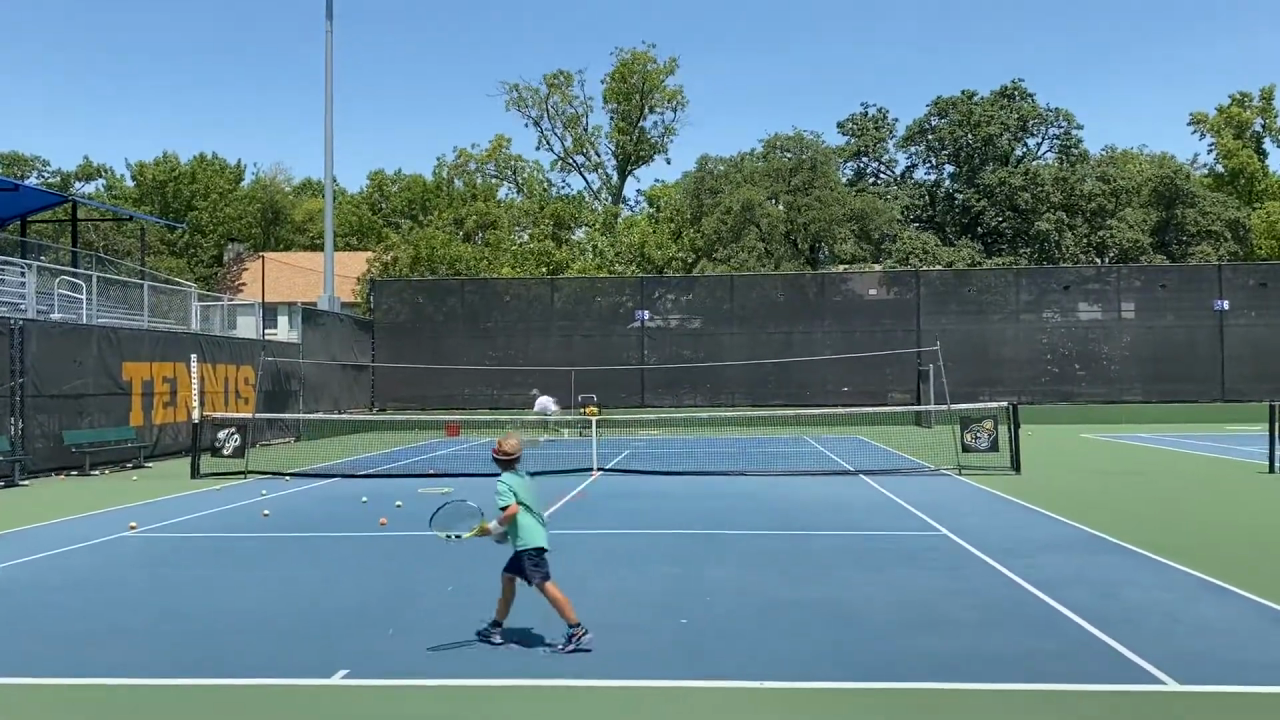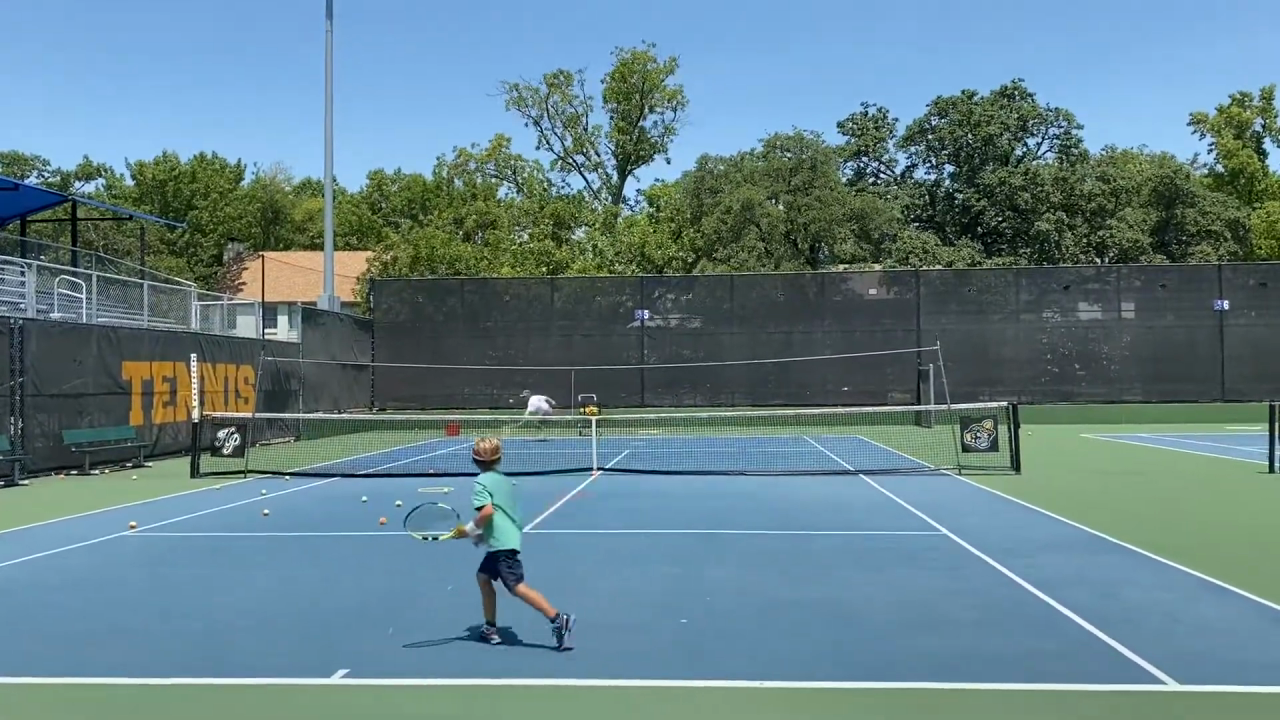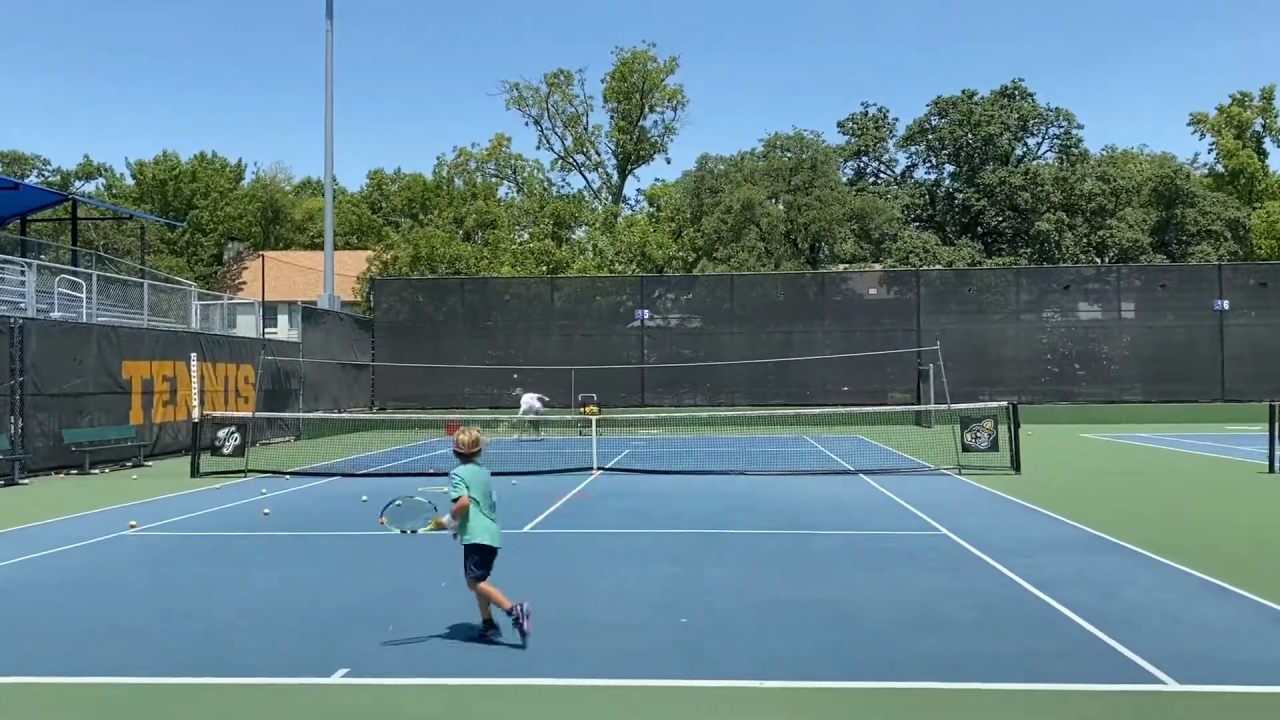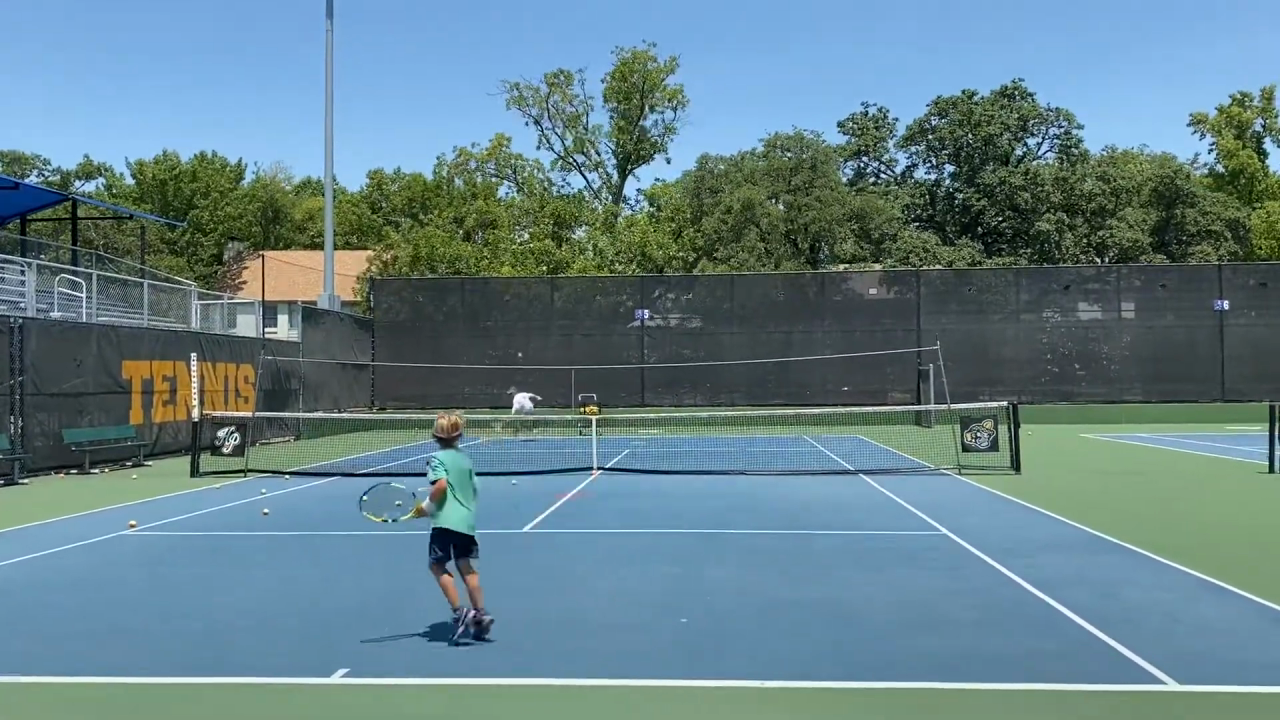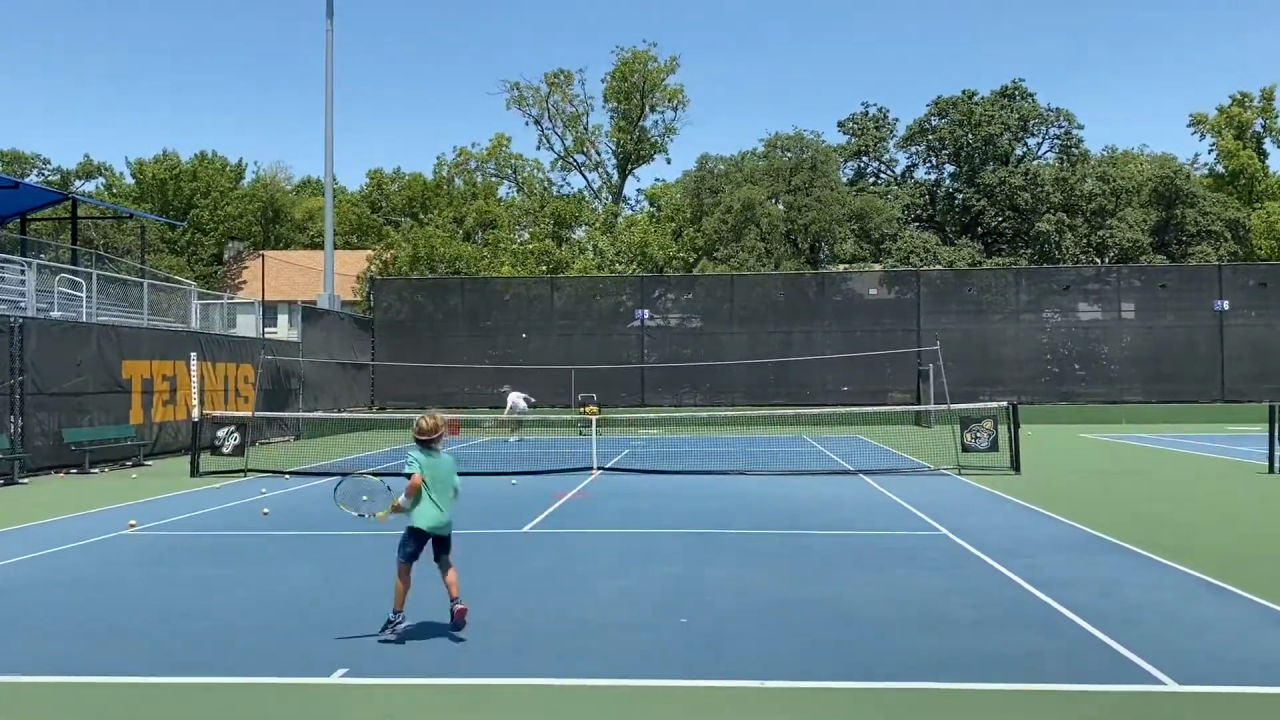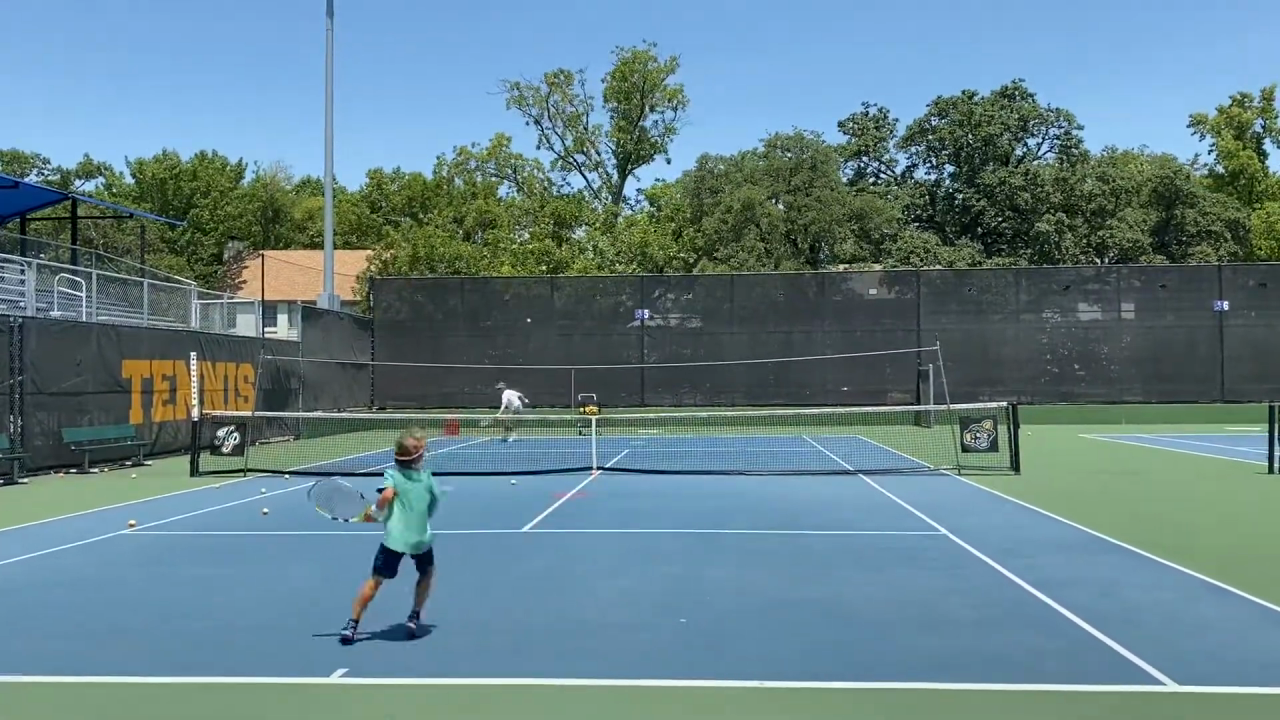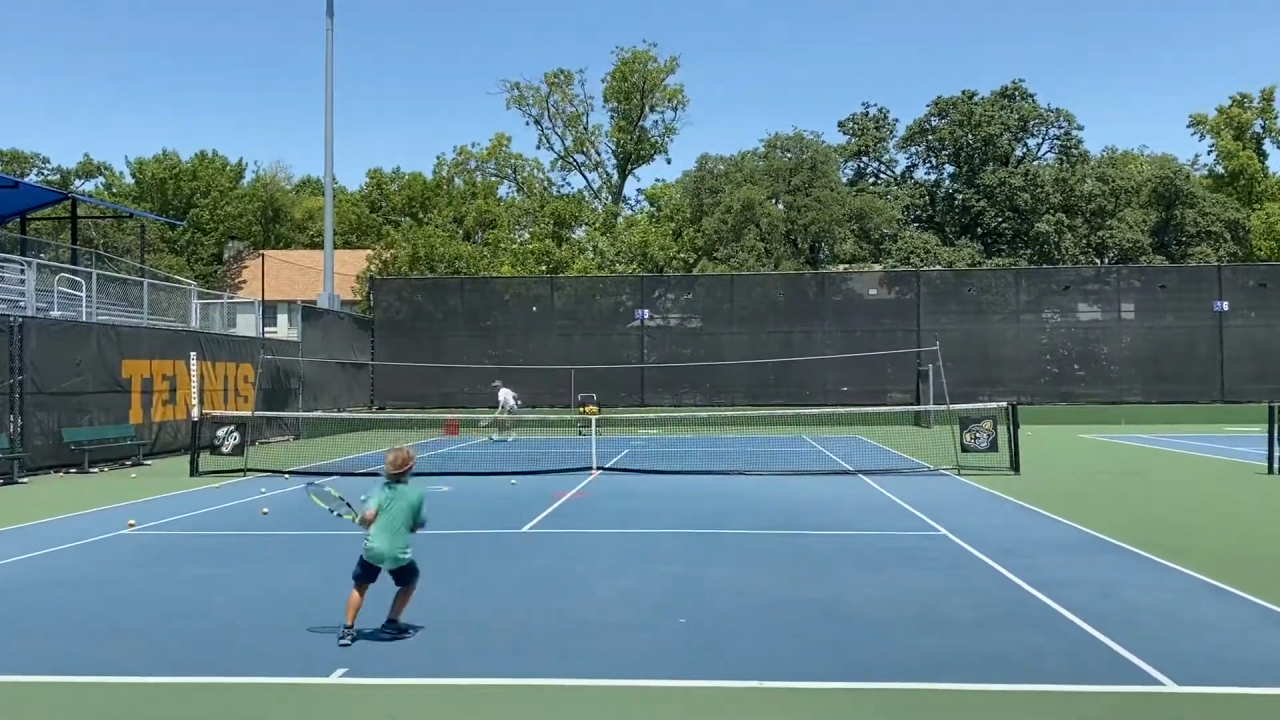
dt=0.1s
person 1, frame 1
left shoulder: (503, 481)
right shoulder: (523, 477)
left elbow: (511, 511)
left wrist: (492, 528)
right wrist: (504, 532)
left hip: (529, 542)
right hip: (532, 539)
left knee: (544, 585)
right knee: (507, 577)
left ankle: (577, 631)
right ankle: (495, 628)
person 1, frame 2
left shoulder: (481, 482)
right shoulder: (504, 479)
left elbow: (486, 512)
left wrist: (469, 529)
right wrist: (479, 534)
left hip: (503, 542)
right hip: (512, 538)
left knee: (517, 587)
right knee: (483, 577)
left ankle: (559, 620)
right ankle: (490, 628)
person 1, frame 3
left shoulder: (458, 473)
right shoulder: (484, 472)
left elbow: (463, 503)
left wrist: (447, 521)
left hip: (477, 536)
right hip: (492, 532)
left knee: (476, 583)
right knee: (478, 581)
left ankle: (516, 611)
right ankle: (488, 625)
person 1, frame 4
left shoulder: (438, 458)
right shoulder: (466, 458)
left elbow: (441, 485)
right elbow: (474, 490)
left wrist: (426, 507)
left hip: (448, 522)
right hip: (469, 522)
left knee: (438, 567)
right knee: (466, 567)
left ankle: (460, 612)
right ankle: (479, 614)
person 1, frame 5
left shoulder: (414, 456)
right shoulder: (448, 460)
left elbow: (415, 481)
right elbow: (455, 491)
left wrist: (402, 503)
left hip: (420, 521)
right hip: (444, 521)
left knee: (403, 566)
right knee: (445, 563)
left ankle: (397, 617)
right ankle: (456, 603)
person 1, frame 6
left shoulder: (392, 473)
right shoulder: (428, 478)
left elbow: (387, 495)
right elbow: (432, 509)
left wrist: (377, 515)
left hip: (395, 538)
right hip: (420, 539)
left knee: (376, 580)
right knee: (427, 571)
left ankle: (352, 625)
right ankle: (415, 616)
person 1, frame 7
left shoulder: (382, 488)
right shoulder: (418, 493)
left elbow: (369, 517)
right elbow: (418, 525)
left wrist: (363, 523)
left hip: (374, 550)
right hip: (400, 552)
left knee: (359, 587)
right knee: (410, 582)
left ankle: (347, 630)
right ankle: (392, 623)
